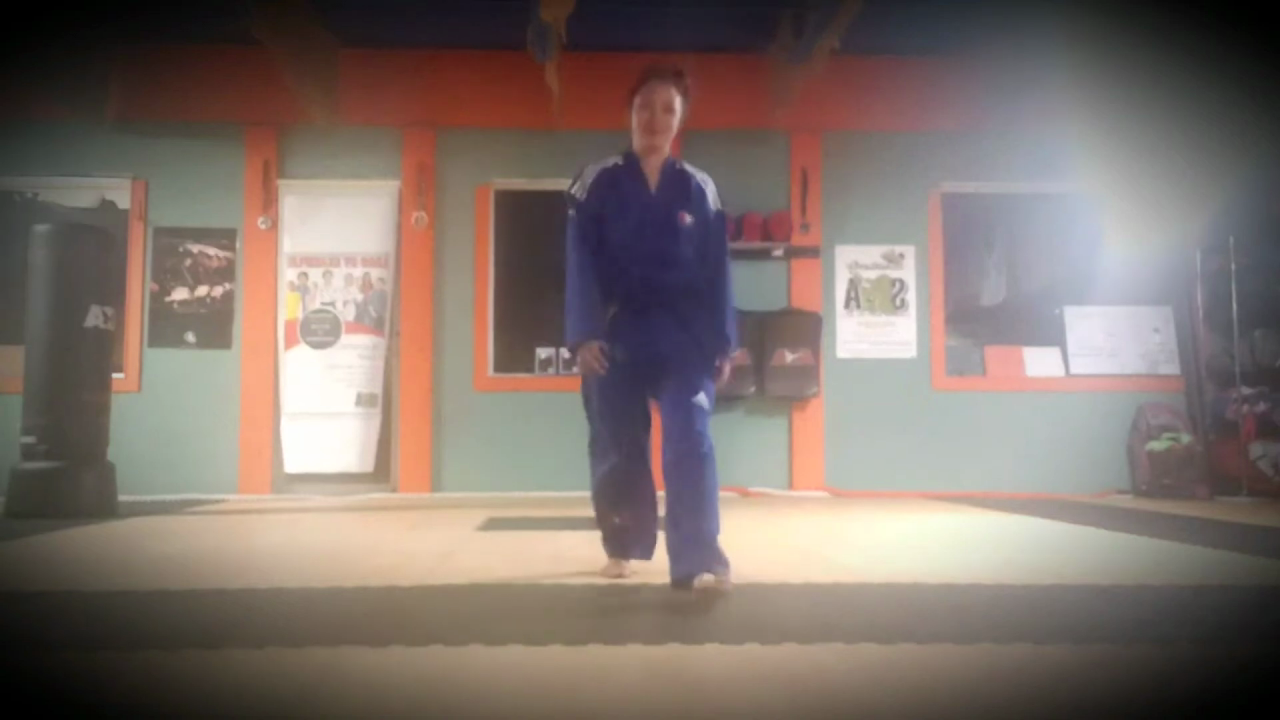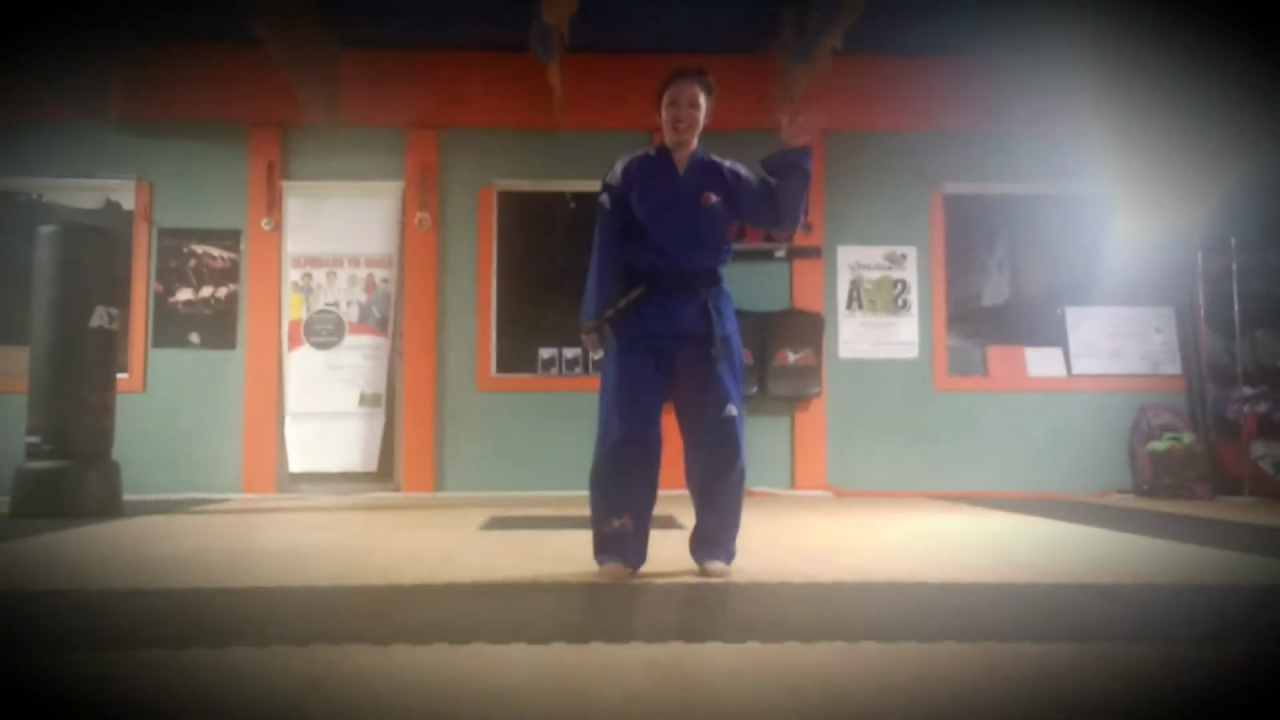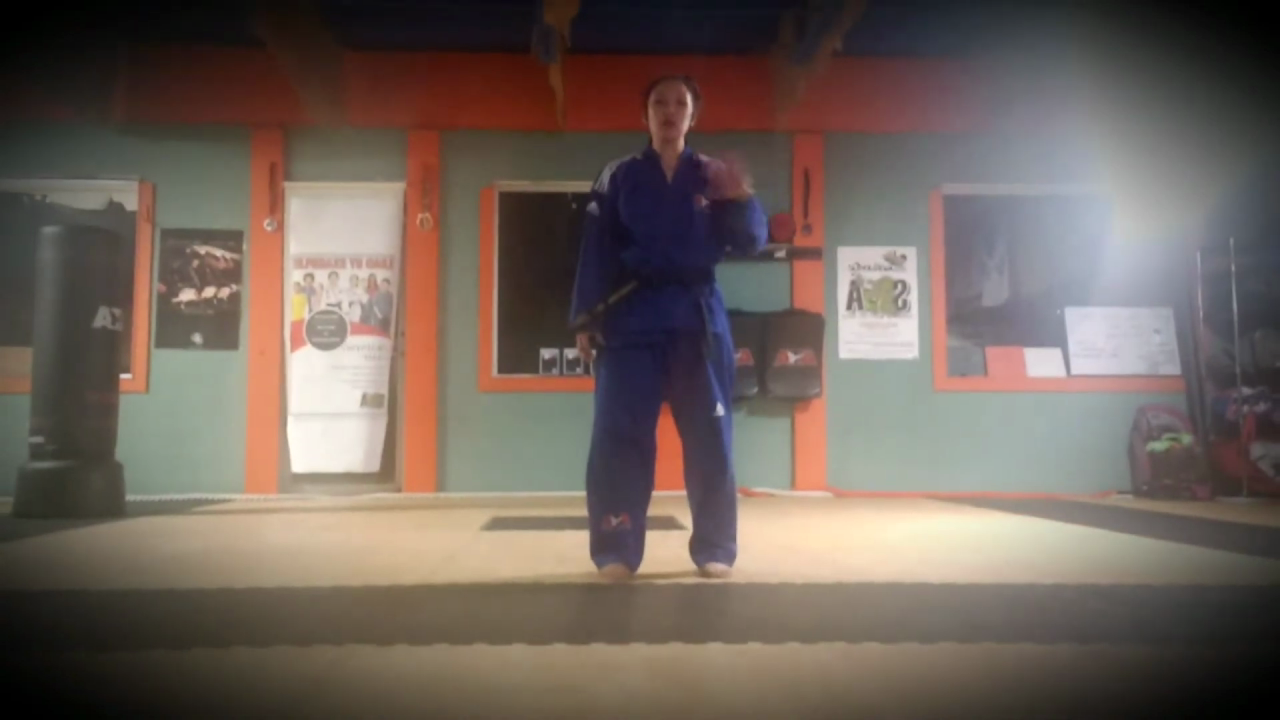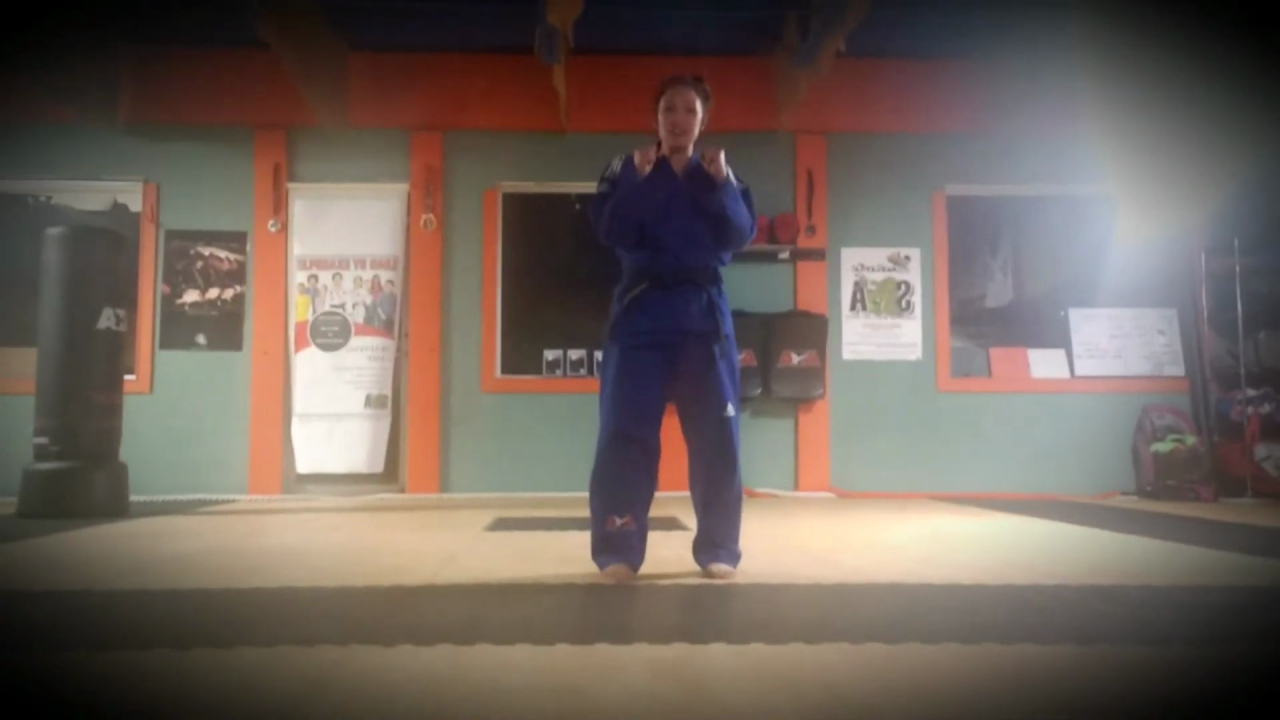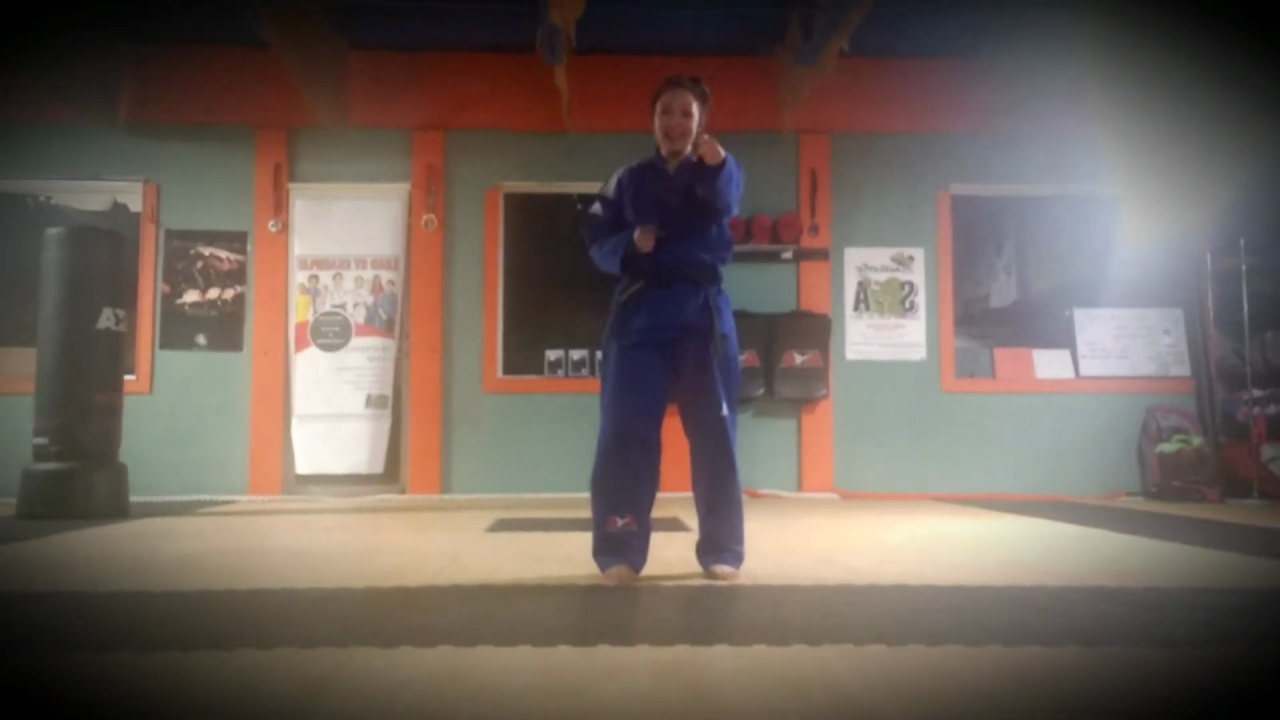
dt=1s
person 1, frame 1
left shoulder: (698, 189)
right shoulder: (597, 185)
left elbow: (713, 271)
right elbow: (582, 265)
left wrist: (720, 345)
right wrist: (585, 335)
left hip: (683, 333)
right hip: (618, 334)
left knee: (691, 440)
right knee: (617, 448)
left ankle: (699, 560)
right ankle: (623, 547)
person 1, frame 2
left shoulder: (726, 177)
right shoulder: (629, 173)
left elbow: (785, 217)
right elbow: (607, 249)
left wrist: (795, 157)
right wrist: (596, 316)
left hip: (706, 316)
right hip: (640, 317)
left knee: (717, 437)
right knee: (626, 435)
left ankle: (714, 547)
right ankle: (618, 549)
person 1, frame 3
left shoulder: (712, 177)
right shoulder: (618, 177)
left elbow: (748, 241)
right elbow: (596, 252)
left wrist: (741, 201)
right wrist: (588, 319)
left hip: (698, 313)
right hip: (633, 314)
left knee: (708, 434)
right knee: (621, 434)
left ankle: (714, 548)
right ankle: (616, 550)
person 1, frame 4
left shoulder: (720, 173)
right shoulder: (625, 169)
left elbow: (741, 234)
right elbow: (608, 231)
left wrist: (721, 184)
right wrist: (638, 179)
left hip: (704, 310)
right hip: (642, 309)
left knee: (716, 432)
right knee: (627, 430)
left ankle: (717, 549)
right ankle: (618, 551)
person 1, frame 5
left shoulder: (715, 171)
right shoulder: (627, 181)
left elbow: (725, 200)
right elbow: (597, 243)
left wrist: (717, 164)
right wrist: (629, 244)
left hip: (702, 310)
right hip: (641, 311)
left knee: (714, 432)
right knee: (626, 433)
left ankle: (721, 550)
right ankle: (619, 552)
